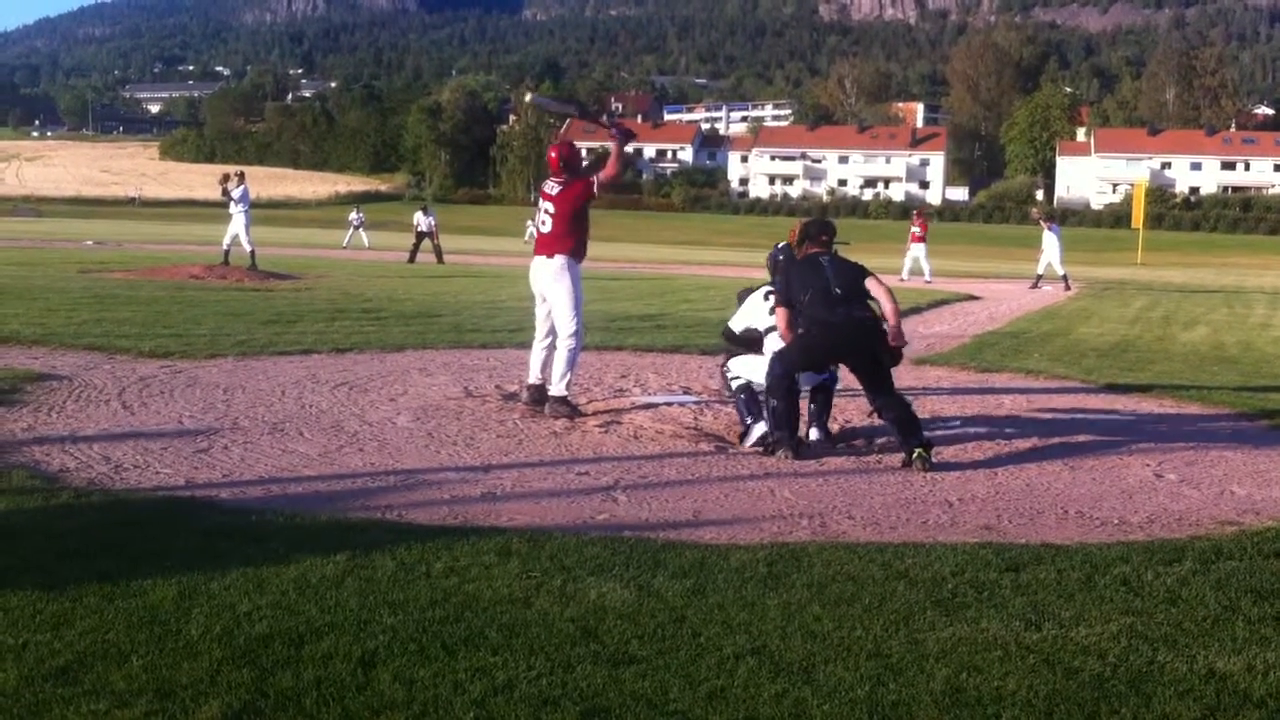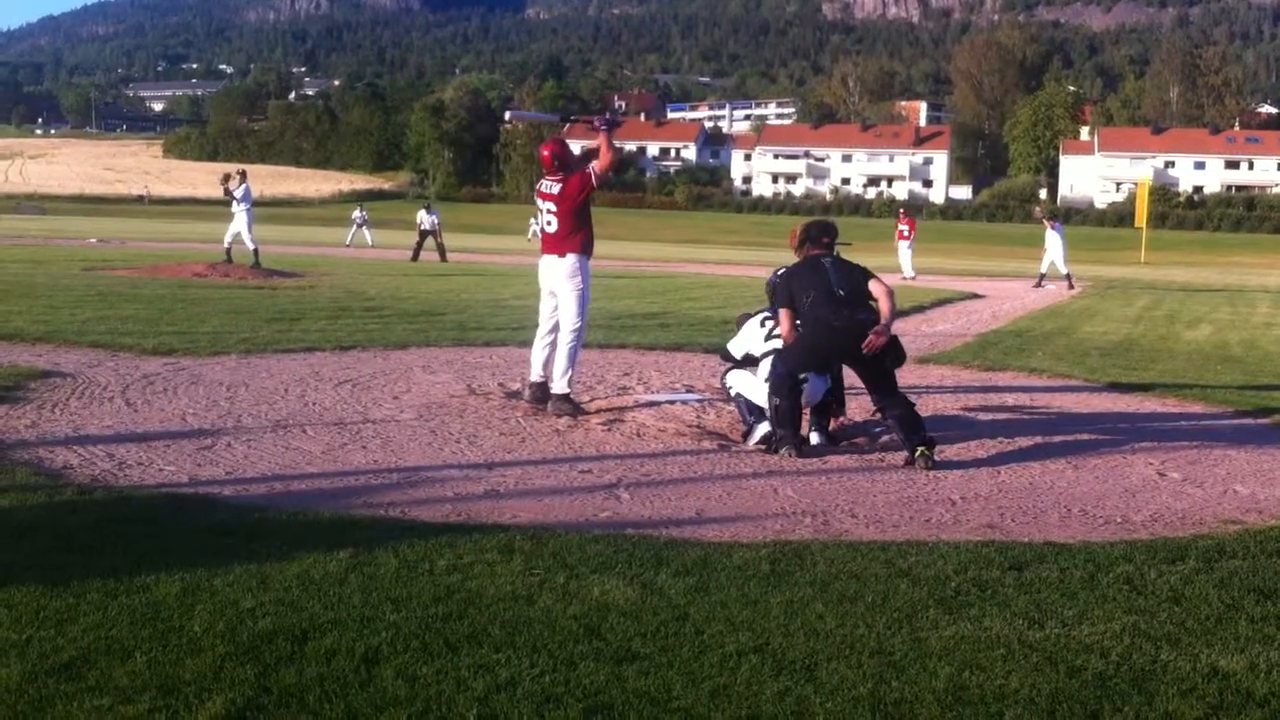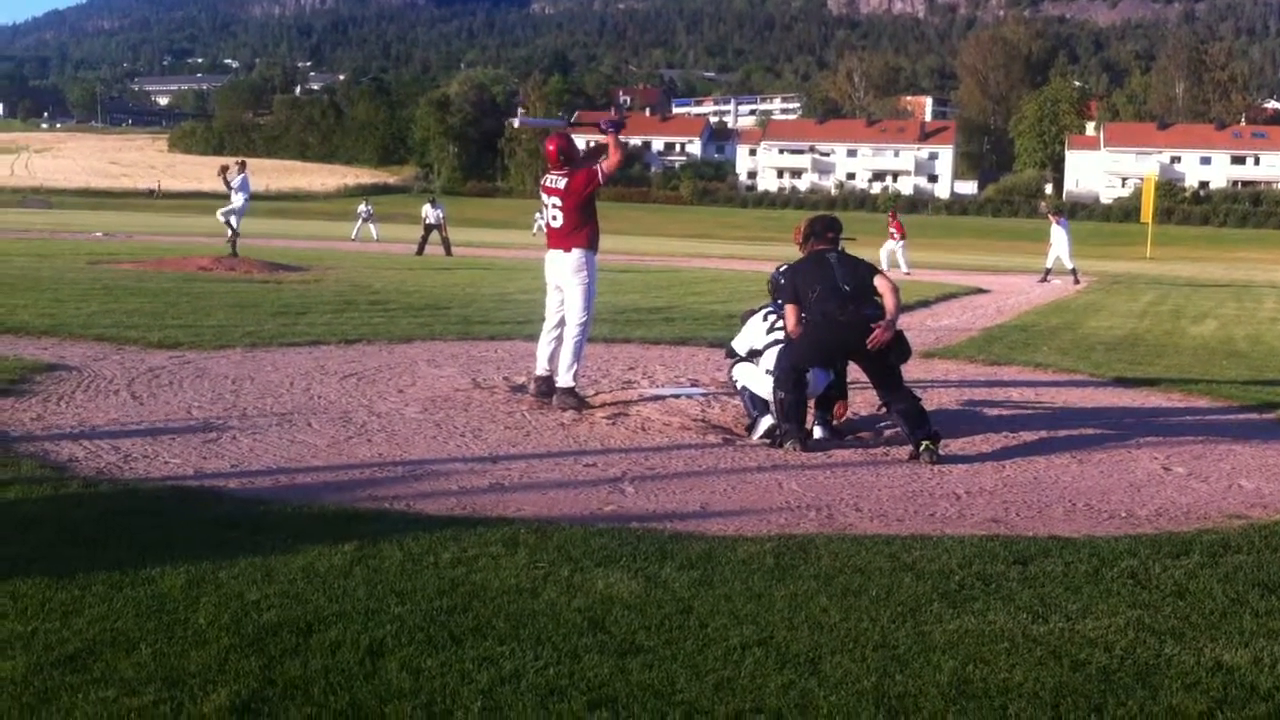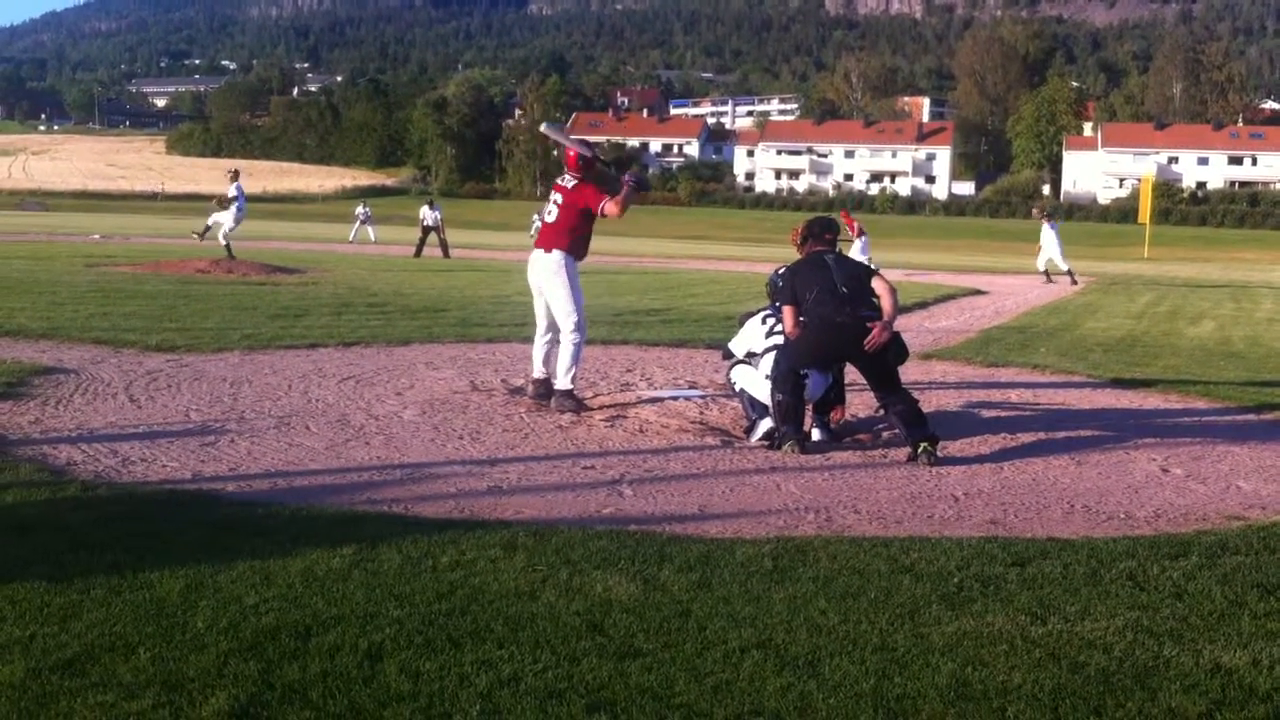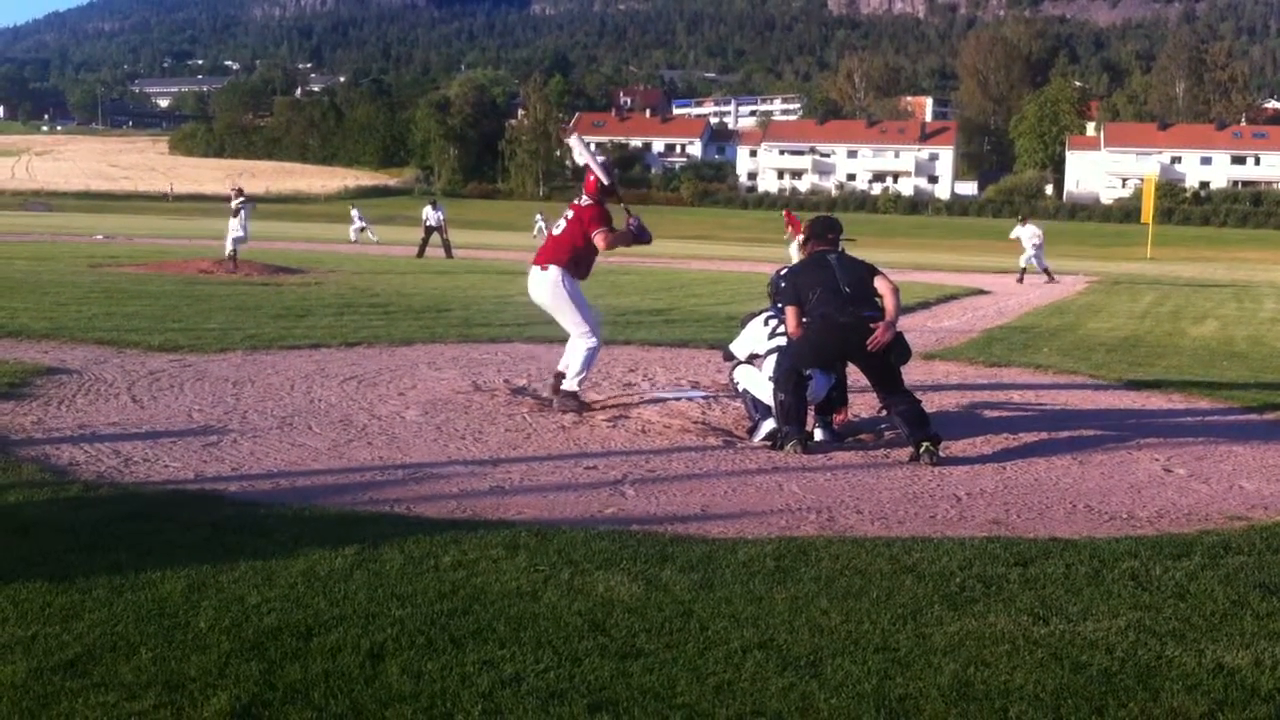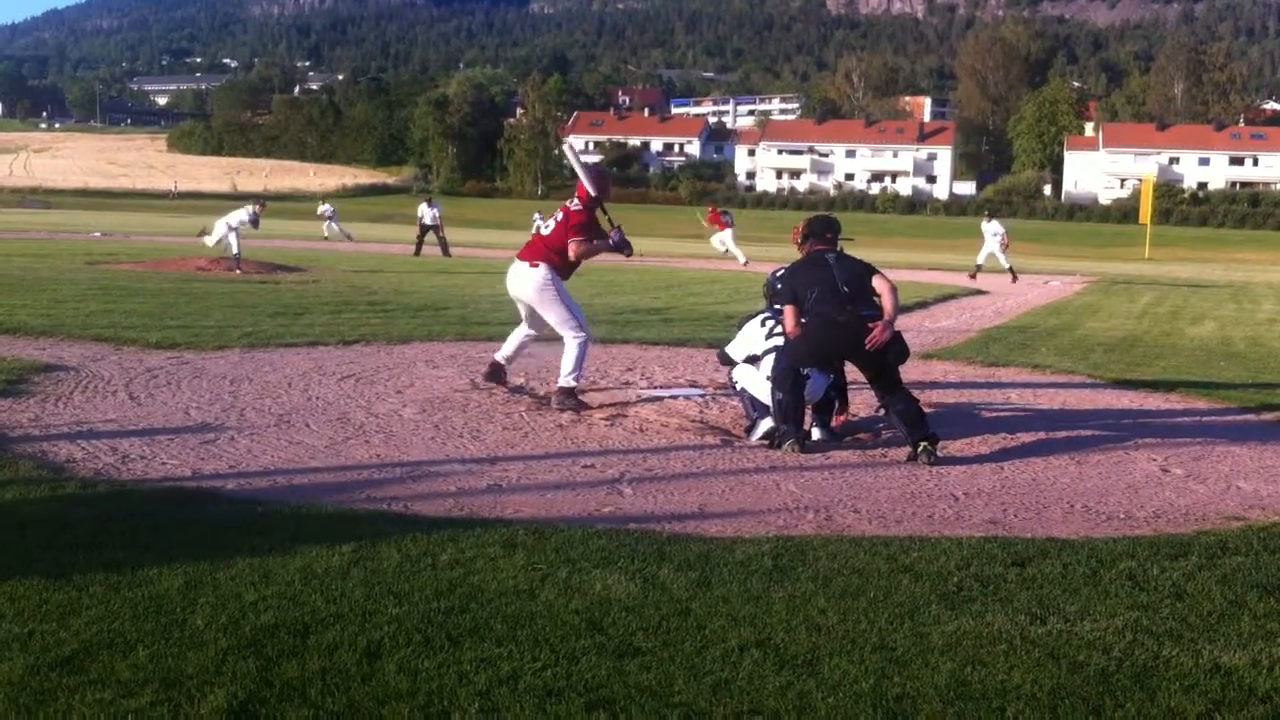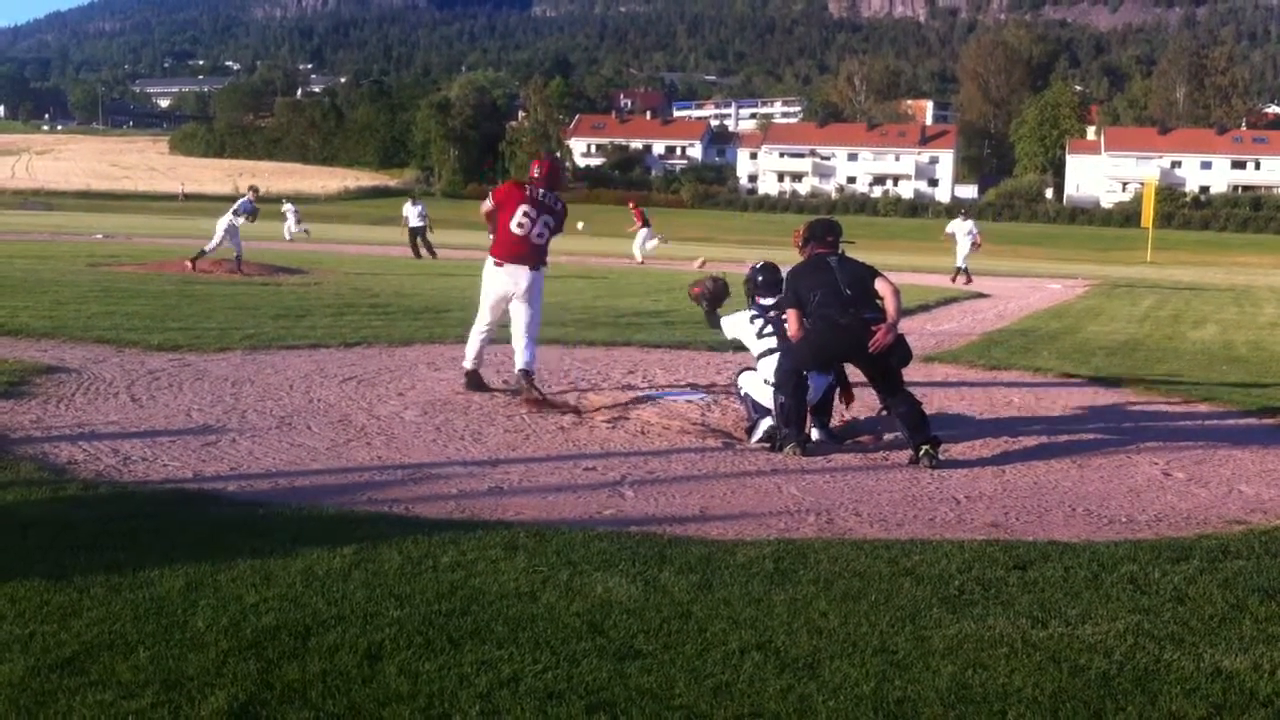
dt=0.4s
person 1, frame 1
left shoulder: (547, 186)
right shoulder: (575, 189)
left elbow: (597, 174)
right elbow: (611, 172)
left wrist: (616, 144)
right wrist: (617, 142)
left hip: (539, 265)
right hip: (560, 267)
left knee: (545, 331)
right knee: (569, 334)
left ankle: (535, 388)
right ankle: (557, 398)
person 1, frame 2
left shoulder: (542, 186)
right shoulder: (575, 185)
left elbow: (575, 165)
right elbow: (607, 160)
left wrist: (597, 139)
right wrist: (604, 131)
left hip: (547, 263)
right hip: (571, 265)
left knee: (547, 328)
right knee: (570, 331)
left ankle: (537, 385)
right ankle: (559, 395)
person 1, frame 3
left shoulder: (547, 181)
right shoulder: (579, 180)
left elbow: (578, 162)
right elbow: (616, 161)
left wrist: (603, 141)
right wrist: (612, 132)
left hip: (553, 257)
right hip: (576, 259)
left knee: (553, 322)
right knee: (576, 327)
left ankle: (542, 379)
right ankle: (564, 389)
person 1, frame 4
left shoulder: (562, 184)
right shoulder: (585, 189)
left elbow: (602, 202)
right elbow: (616, 210)
left wrist: (625, 189)
right wrist: (629, 187)
left hip: (537, 261)
right hip: (557, 263)
left knee: (546, 329)
right knee: (573, 332)
left ankle: (539, 383)
right ankle: (562, 393)
person 1, frame 5
left shoulder: (580, 206)
right shoulder: (595, 211)
left elbow: (602, 238)
right elbow: (604, 244)
left wrist: (631, 234)
right wrist: (631, 232)
left hip: (538, 277)
right hip: (554, 279)
left knee: (583, 329)
right knee: (589, 339)
left ankle: (561, 378)
right ankle: (567, 393)
person 1, frame 6
left shoulder: (574, 206)
right shoulder: (582, 216)
left elbow: (596, 236)
right elbow: (575, 251)
left wrist: (616, 241)
right wrist: (609, 244)
left hip: (516, 273)
right hip: (539, 277)
left knee: (532, 325)
right knee: (577, 334)
left ankle: (496, 365)
right ankle: (564, 393)
person 1, frame 7
left shoulder: (515, 188)
right shoulder: (560, 207)
left elbow: (486, 210)
left hip: (499, 269)
right hip: (529, 276)
left knee: (484, 324)
right knee: (524, 335)
left ankle: (471, 373)
right ankle: (524, 372)
person 2, frame 1
left shoulder: (791, 271)
right shoulder: (851, 267)
left elbow: (784, 328)
right elbow: (882, 290)
left wrist: (803, 355)
right wrist: (894, 326)
left hip: (821, 332)
right hip: (864, 331)
left knee: (780, 368)
right knee: (884, 393)
left ankle: (784, 442)
right ankle: (917, 448)
person 2, frame 2
left shoulder: (793, 274)
right shoulder: (852, 268)
left elbow: (787, 331)
right elbow: (884, 291)
left wrist: (805, 356)
right wrist: (885, 326)
left hip: (823, 333)
right hip: (865, 333)
left knee: (782, 368)
right knee: (888, 393)
left ankle: (787, 441)
right ankle: (920, 447)
person 2, frame 3
left shoulder: (797, 269)
right shoulder: (857, 263)
left elbow: (793, 326)
right elbow: (888, 287)
left wrist: (811, 349)
right wrist: (890, 321)
left hip: (828, 328)
right hip: (869, 328)
left knee: (787, 363)
right knee: (893, 387)
left ankle: (791, 434)
right ankle: (925, 441)
person 2, frame 4
left shoulder: (795, 271)
right shoulder: (855, 265)
left elbow: (791, 328)
right elbow: (885, 289)
left wrist: (810, 349)
right wrist: (887, 323)
left hip: (824, 331)
right hip: (866, 330)
left knee: (785, 367)
right knee: (890, 389)
left ankle: (789, 437)
right ankle: (923, 443)
person 2, frame 5
left shoulder: (797, 271)
right shoulder: (858, 264)
left elbow: (794, 328)
right elbow: (889, 288)
left wrist: (811, 349)
right wrist: (890, 322)
left hip: (826, 330)
right hip: (869, 330)
left knee: (787, 367)
right knee: (893, 389)
left ankle: (792, 436)
right ankle: (926, 443)
person 2, frame 6
left shoulder: (795, 270)
right shoulder: (856, 264)
left elbow: (792, 327)
right elbow: (887, 287)
left wrist: (811, 348)
right wrist: (888, 322)
left hip: (825, 330)
right hip: (867, 329)
left knee: (785, 366)
right knee: (891, 388)
left ankle: (789, 435)
right ankle: (923, 442)
person 2, frame 7
left shoulder: (798, 273)
right shoulder: (858, 266)
left elbow: (794, 331)
right elbow: (889, 290)
left wrist: (814, 351)
right wrist: (891, 324)
left hip: (829, 333)
right hip: (870, 332)
left knee: (789, 367)
right knee: (894, 390)
left ankle: (791, 438)
right ankle: (925, 446)
person 3, frame 1
left shoulder: (760, 295)
left elbow: (729, 334)
right hip: (812, 368)
left knee: (732, 367)
right knee: (828, 371)
left ankle: (756, 425)
right ankle: (817, 429)
person 3, frame 2
left shoulder: (757, 321)
left elbow: (726, 355)
right elbow: (834, 364)
right wrist: (839, 404)
right hip: (809, 395)
left knee: (731, 376)
right knee: (828, 377)
left ankle: (758, 425)
right ankle: (818, 431)
person 3, frame 3
left shoulder: (761, 316)
left elbow: (730, 352)
left wrist: (755, 350)
right wrist: (840, 396)
left hip: (772, 386)
right hip: (810, 385)
left knee: (738, 368)
right knee: (831, 369)
left ankle: (762, 418)
right ankle: (822, 424)
person 3, frame 4
left shoulder: (759, 319)
left elbow: (727, 354)
right elbow: (836, 363)
right wrist: (839, 401)
left hip: (771, 391)
right hip: (809, 392)
left knee: (737, 370)
right knee: (830, 371)
left ankle: (761, 421)
right ankle: (820, 426)
person 3, frame 5
left shoulder: (761, 321)
left elbow: (728, 355)
right elbow: (837, 364)
right wrist: (842, 402)
left hip: (773, 393)
right hip: (813, 393)
left knee: (740, 370)
right knee: (832, 371)
left ankle: (765, 422)
right ankle: (823, 427)
person 3, frame 6
left shoulder: (757, 322)
left elbow: (725, 359)
right elbow: (836, 362)
right wrist: (843, 400)
left hip: (772, 392)
right hip: (811, 392)
left knee: (738, 370)
right knee: (832, 372)
left ankle: (762, 421)
right ankle: (821, 426)
person 3, frame 7
left shoulder: (746, 318)
left elbow: (715, 322)
left wrist: (708, 305)
right wrist: (844, 385)
left hip: (772, 395)
right hip: (810, 392)
left knee: (745, 377)
right knee: (830, 371)
left ankle: (763, 422)
right ankle: (820, 427)
